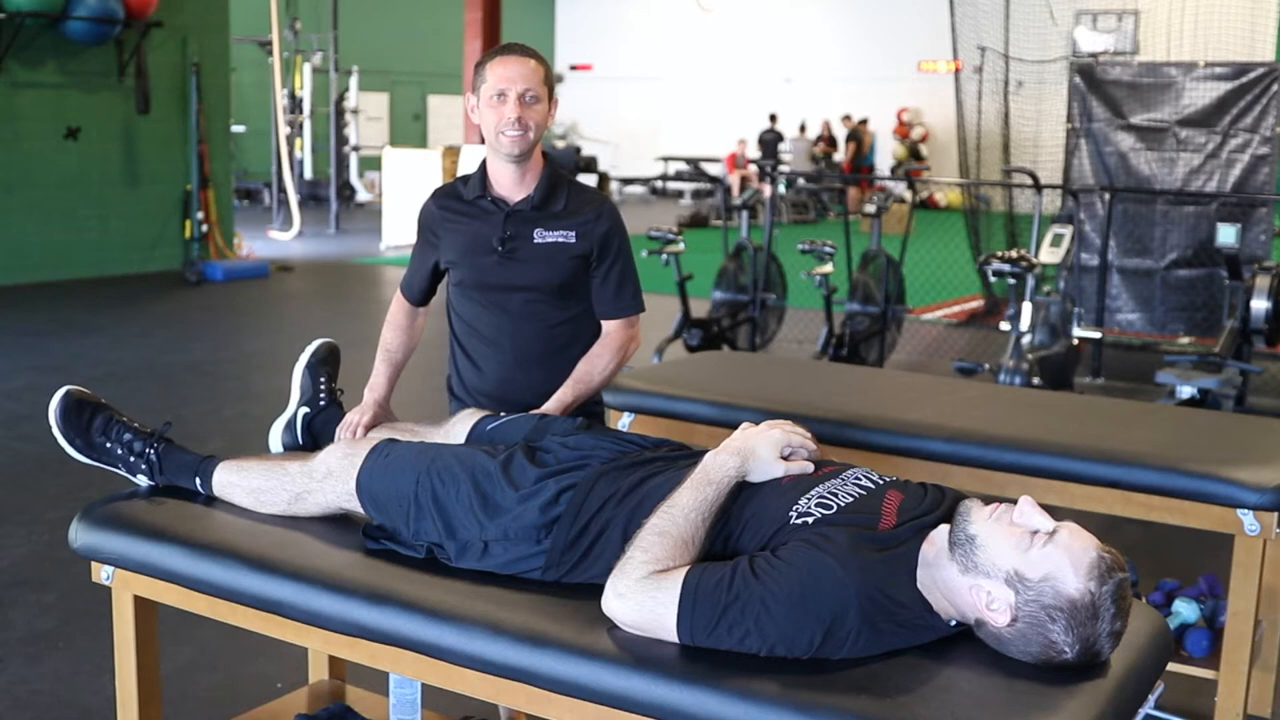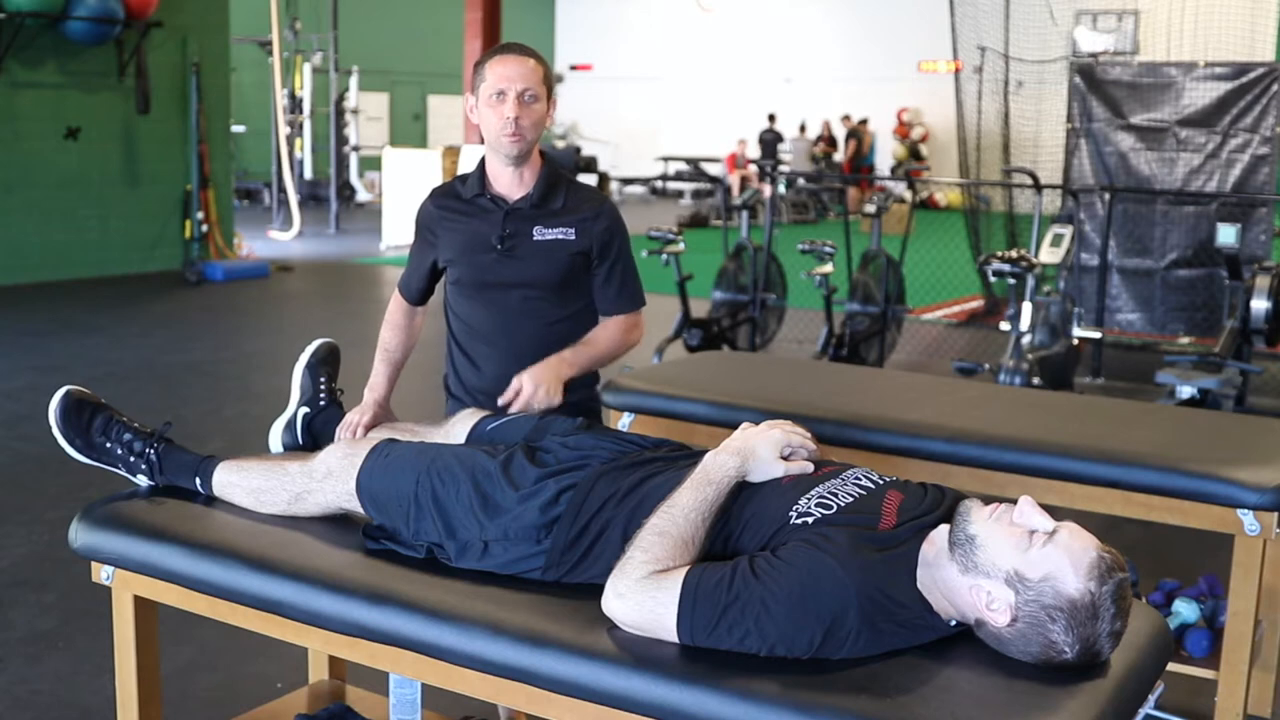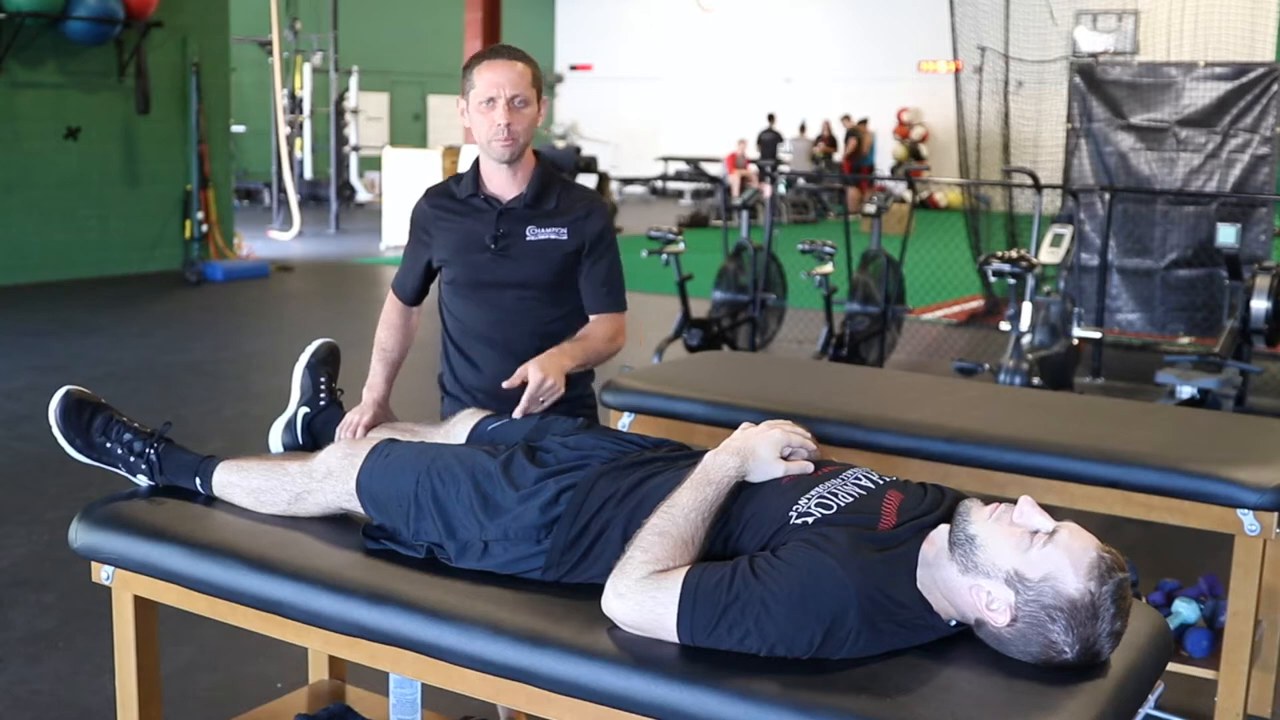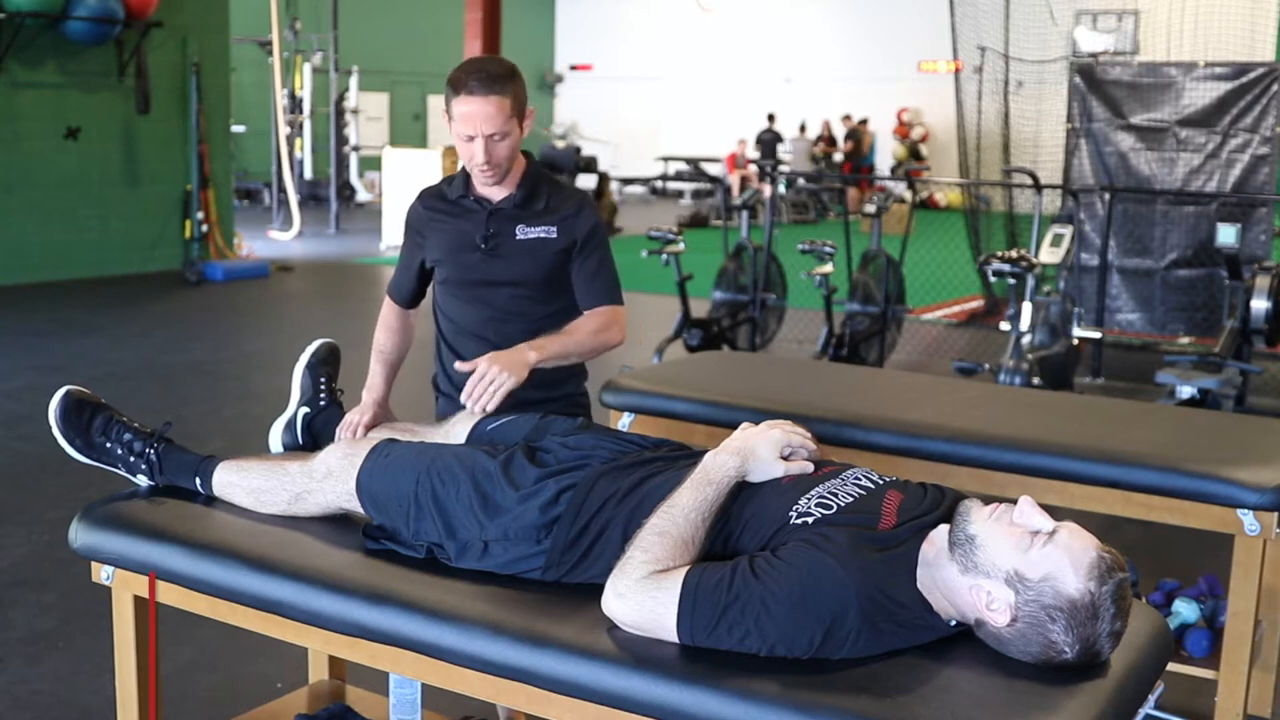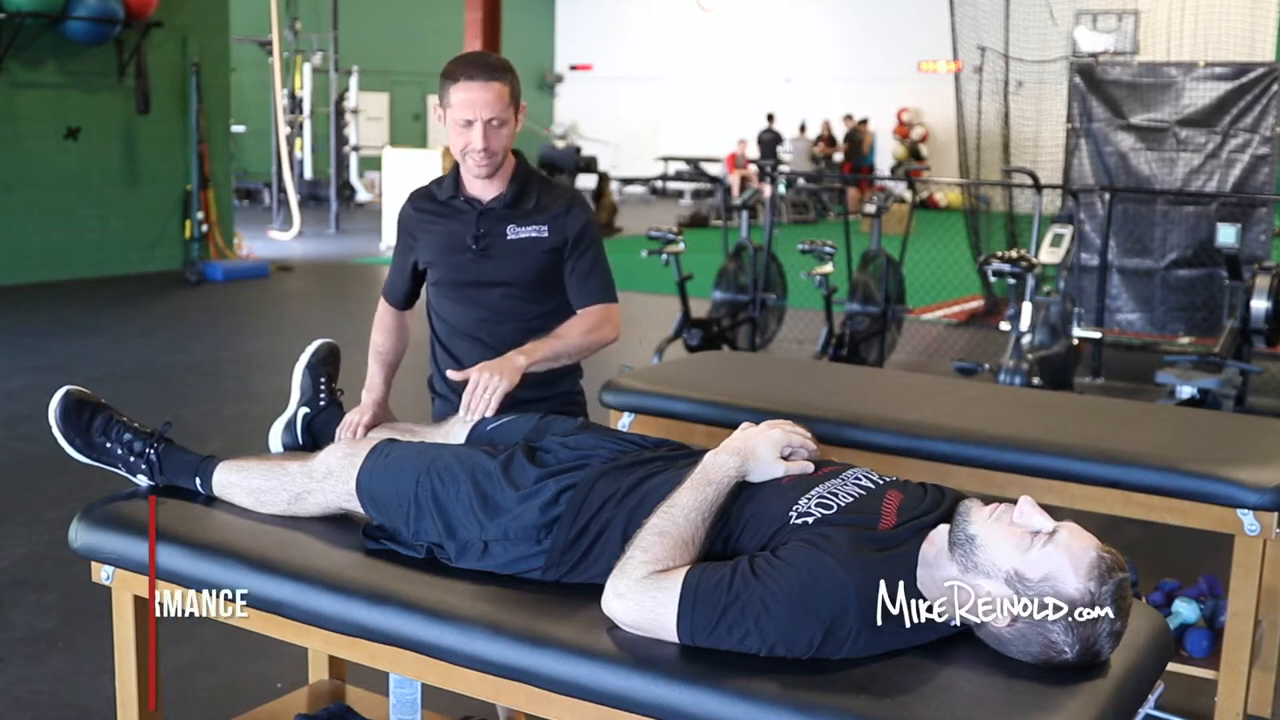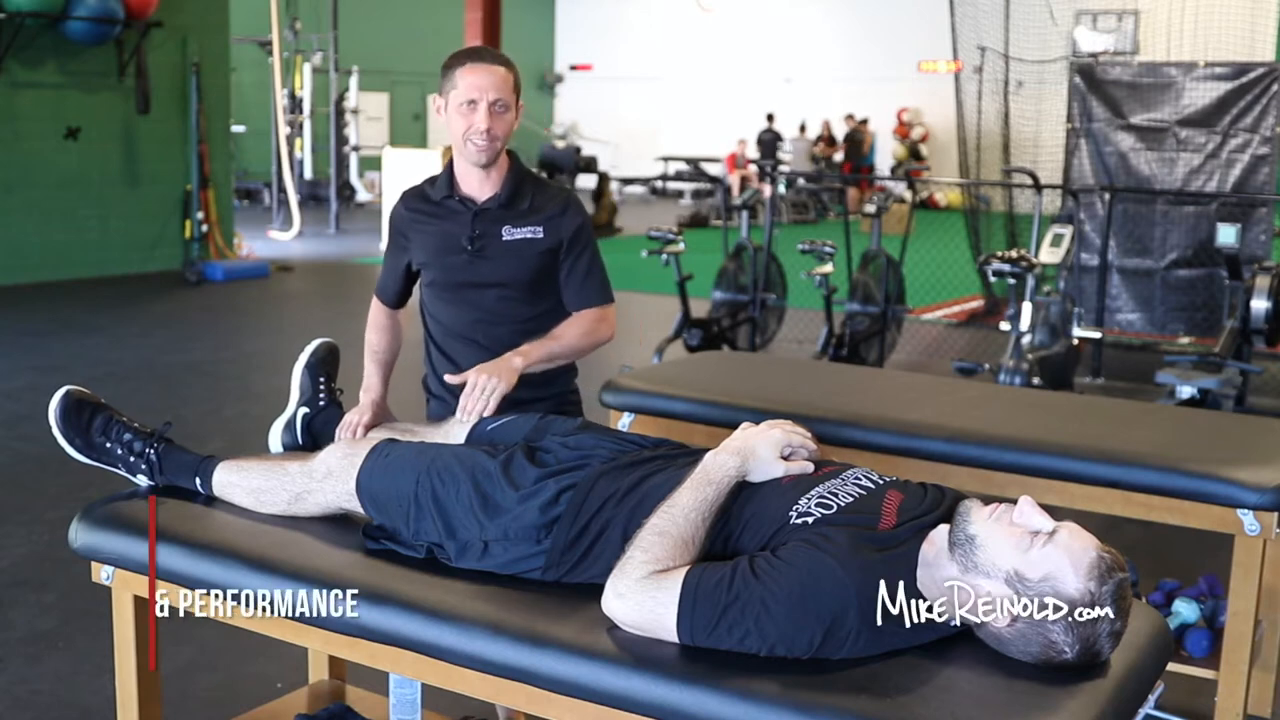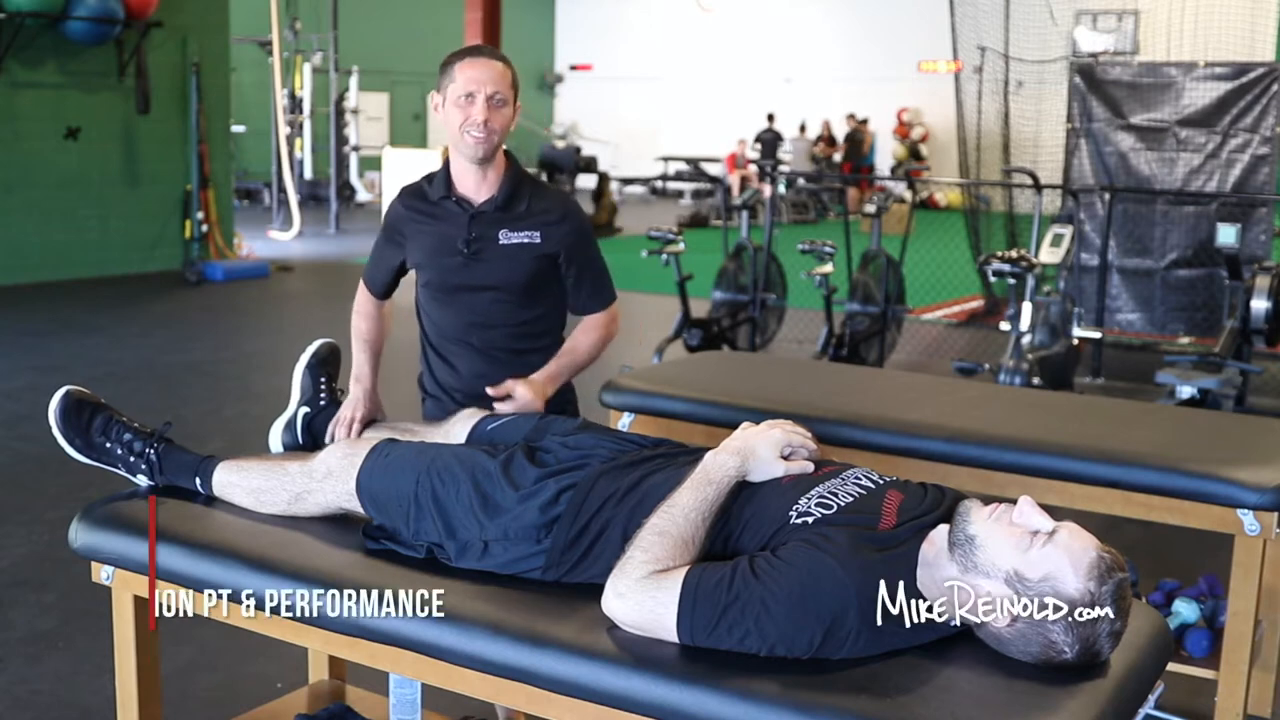
dt=0.2s
person 1, frame 1
left shoulder: (836, 595)
right shoulder: (937, 519)
left elbow: (632, 597)
left wrist: (733, 456)
right wrist: (751, 455)
left hip: (565, 513)
right hip: (645, 451)
left knee: (345, 472)
right knee: (469, 419)
left ankle: (172, 468)
right ankle: (345, 424)
person 1, frame 2
left shoulder: (836, 594)
right shoulder: (941, 521)
left elbow: (631, 599)
left wrist: (732, 456)
right wrist: (758, 455)
left hip: (566, 512)
right hip: (642, 454)
left knee: (342, 470)
right knee: (466, 420)
left ankle: (172, 469)
right ankle: (339, 428)
person 1, frame 3
left shoulder: (837, 597)
right shoulder: (943, 518)
left elbow: (631, 601)
left wrist: (730, 460)
right wrist: (743, 452)
left hip: (564, 516)
right hip: (651, 456)
left knee: (340, 475)
right knee: (462, 424)
left ankle: (170, 469)
right ankle: (340, 428)
person 1, frame 4
left shoulder: (836, 595)
right shoulder: (940, 517)
left elbow: (632, 598)
left wrist: (733, 457)
right wrist: (755, 451)
left hip: (563, 513)
right hip: (646, 453)
left knee: (342, 471)
right knee: (469, 420)
left ankle: (173, 469)
right ankle: (344, 428)
person 1, frame 5
left shoulder: (837, 595)
right shoulder: (940, 518)
left elbow: (632, 598)
left wrist: (732, 455)
right wrist: (751, 455)
left hip: (566, 513)
right hip: (647, 454)
left knee: (343, 471)
right knee: (470, 422)
left ankle: (174, 469)
right ankle: (342, 426)
person 1, frame 6
left shoulder: (836, 597)
right shoulder: (942, 519)
left elbow: (632, 600)
left wrist: (732, 458)
right wrist: (747, 453)
left hip: (564, 514)
right hip: (642, 454)
left knee: (342, 473)
right knee: (464, 423)
left ankle: (172, 469)
right ankle: (344, 427)
person 1, frame 7
left shoulder: (838, 597)
right shoulder: (943, 517)
left elbow: (633, 599)
left wrist: (733, 458)
right wrist: (766, 448)
left hip: (565, 514)
right hip: (643, 452)
left knee: (343, 473)
right knee: (460, 421)
left ankle: (171, 469)
right ankle: (344, 425)
person 2, frame 1
left shoulder: (593, 215)
right shoulder: (444, 209)
left elbow: (622, 332)
right elbow: (410, 304)
left wrist: (553, 412)
right wrist: (375, 397)
person 2, frame 2
left shoulder: (591, 213)
right shoulder: (442, 208)
left elbow: (626, 323)
right elbow: (407, 303)
left wrist: (562, 365)
right wrist: (375, 396)
person 2, frame 3
left shoulder: (583, 212)
right shoulder: (437, 208)
left elbow: (611, 327)
right elbow: (403, 303)
left wrist: (560, 359)
right wrist: (374, 396)
person 2, frame 4
left shoulder: (573, 212)
right shoulder: (429, 209)
left elbow: (609, 324)
right elbow: (399, 306)
left wrist: (526, 354)
right wrist: (374, 397)
right hip: (457, 420)
person 2, frame 5
left shoulder: (563, 210)
right shoulder: (421, 211)
left elbow: (603, 322)
right elbow: (394, 307)
left wrist: (518, 360)
right wrist: (374, 397)
right hip: (453, 420)
person 2, frame 6
left shoulder: (558, 210)
right shoulder: (414, 210)
left elbow: (598, 321)
right elbow: (386, 305)
left wrist: (515, 361)
right wrist: (372, 396)
right hip: (450, 419)
person 2, frame 7
left shoulder: (557, 213)
right shoulder: (411, 208)
left elbow: (602, 318)
right elbow: (372, 294)
left wrist: (544, 383)
right wrist: (362, 388)
right hip: (446, 420)
